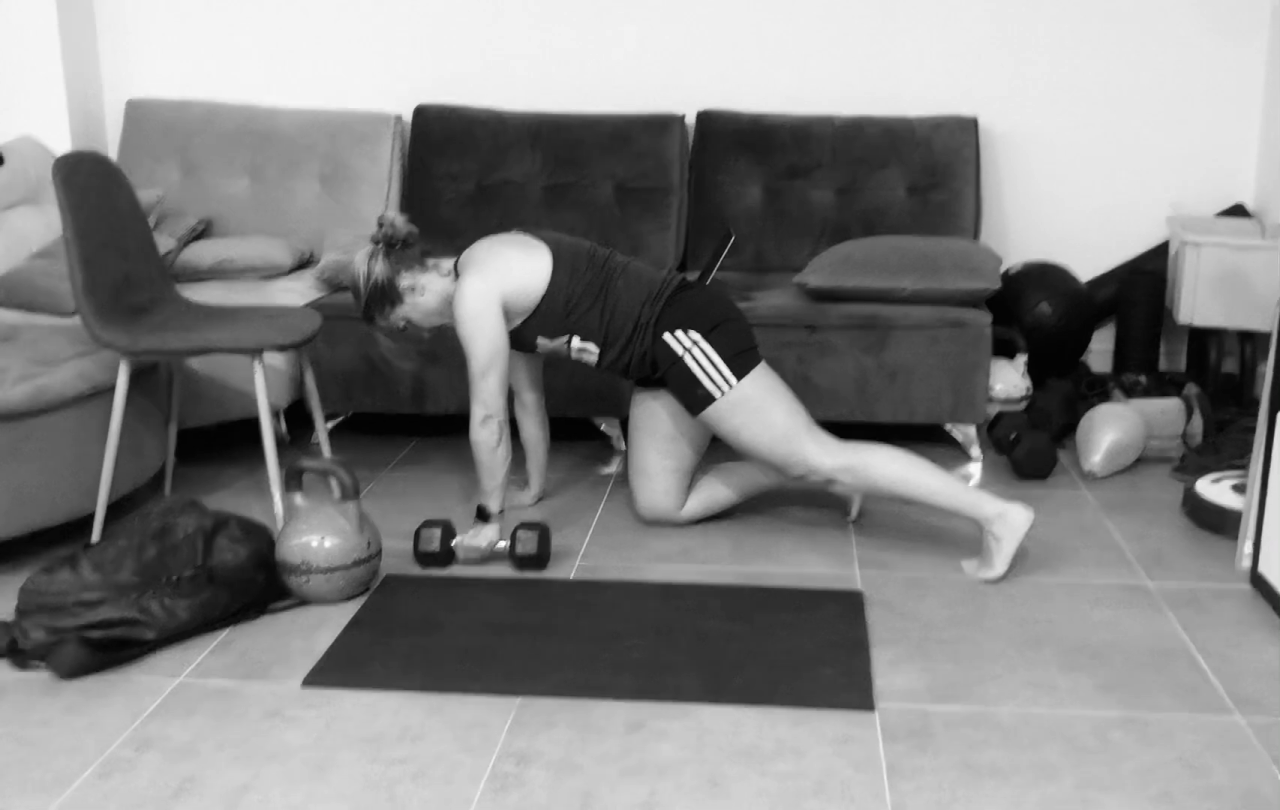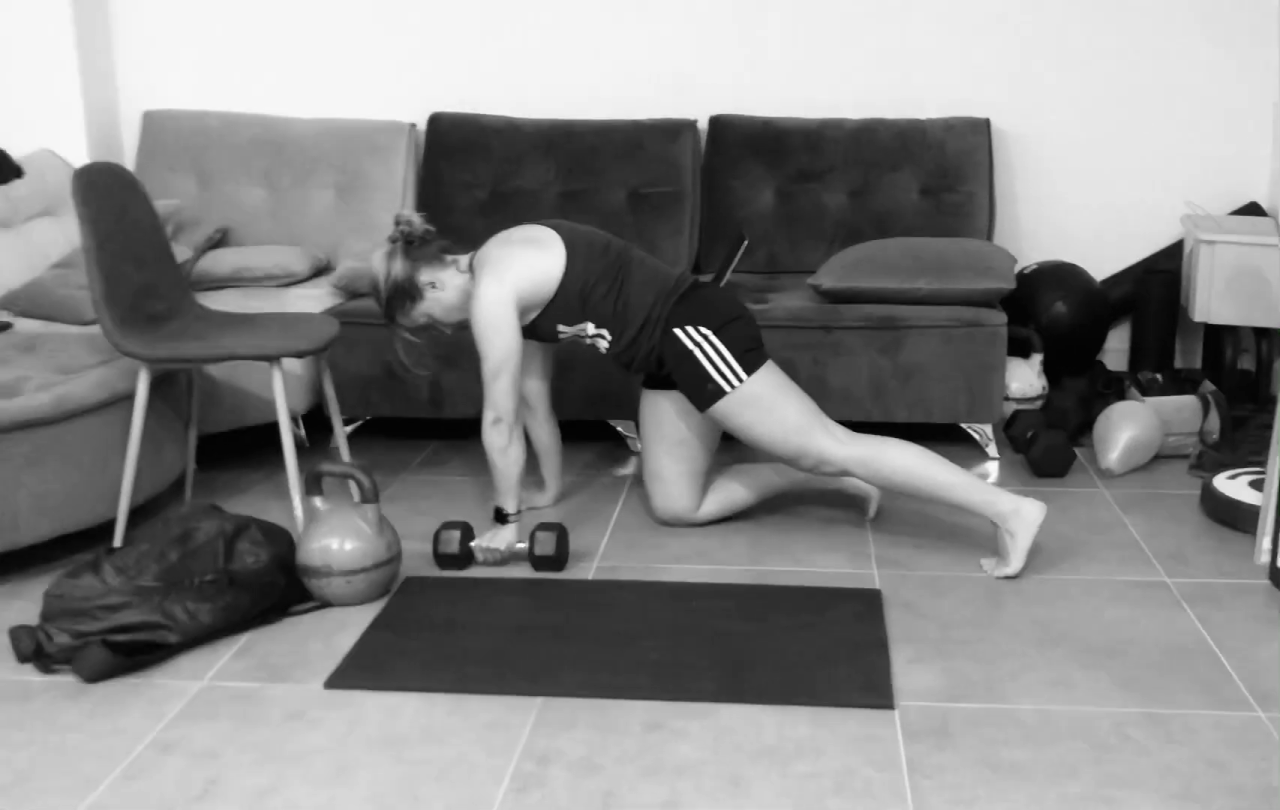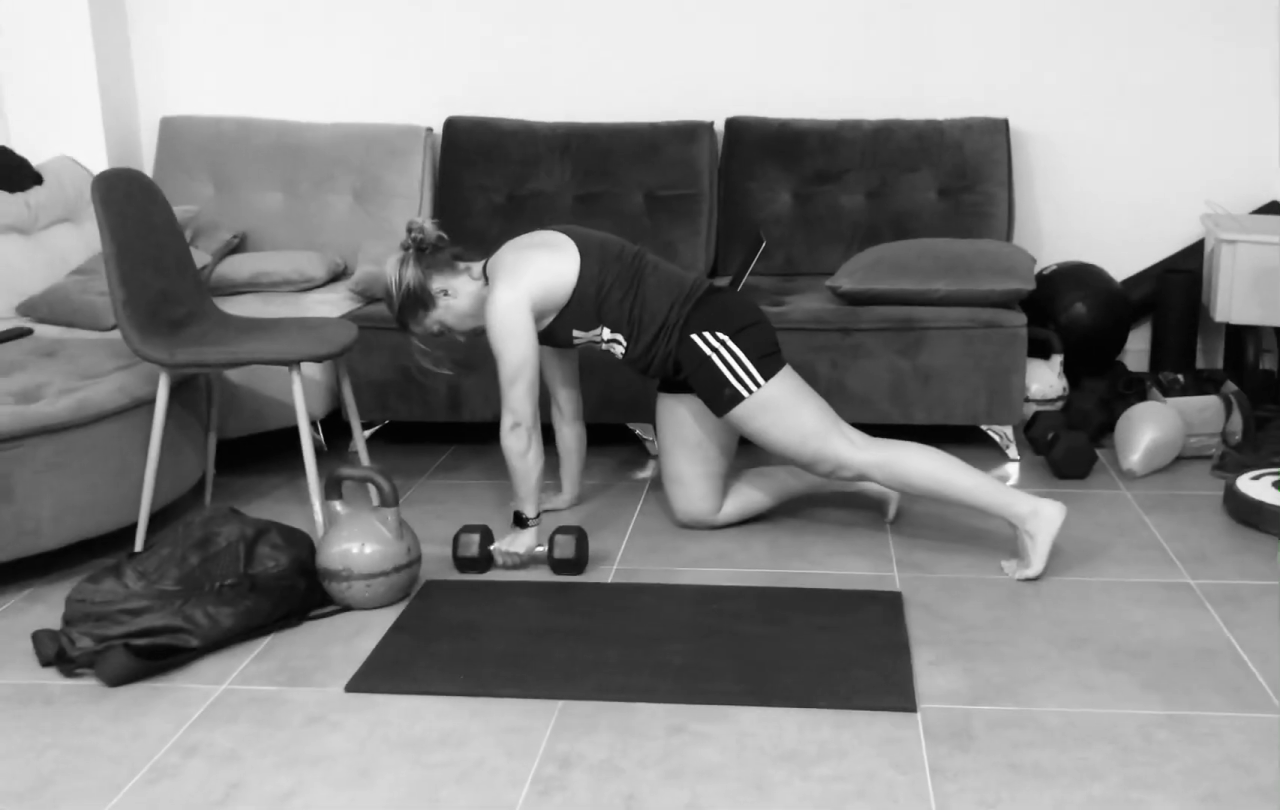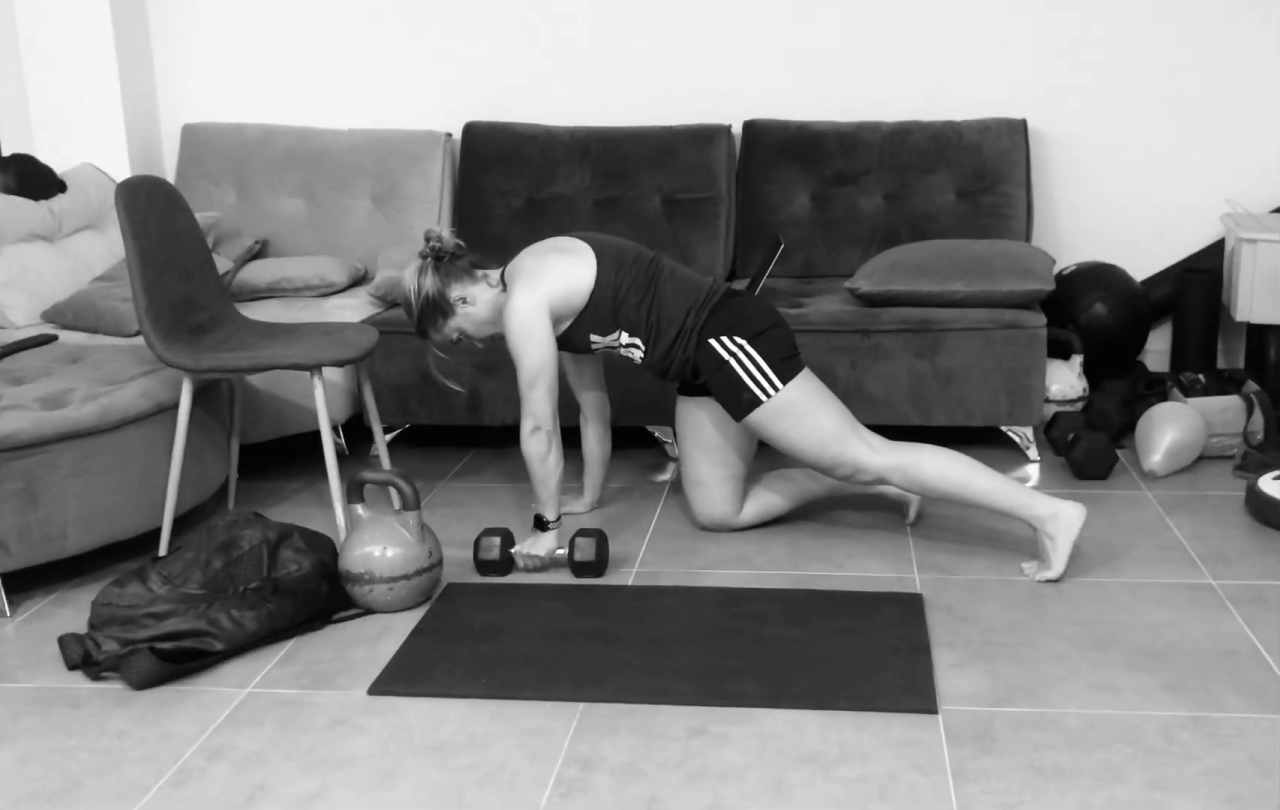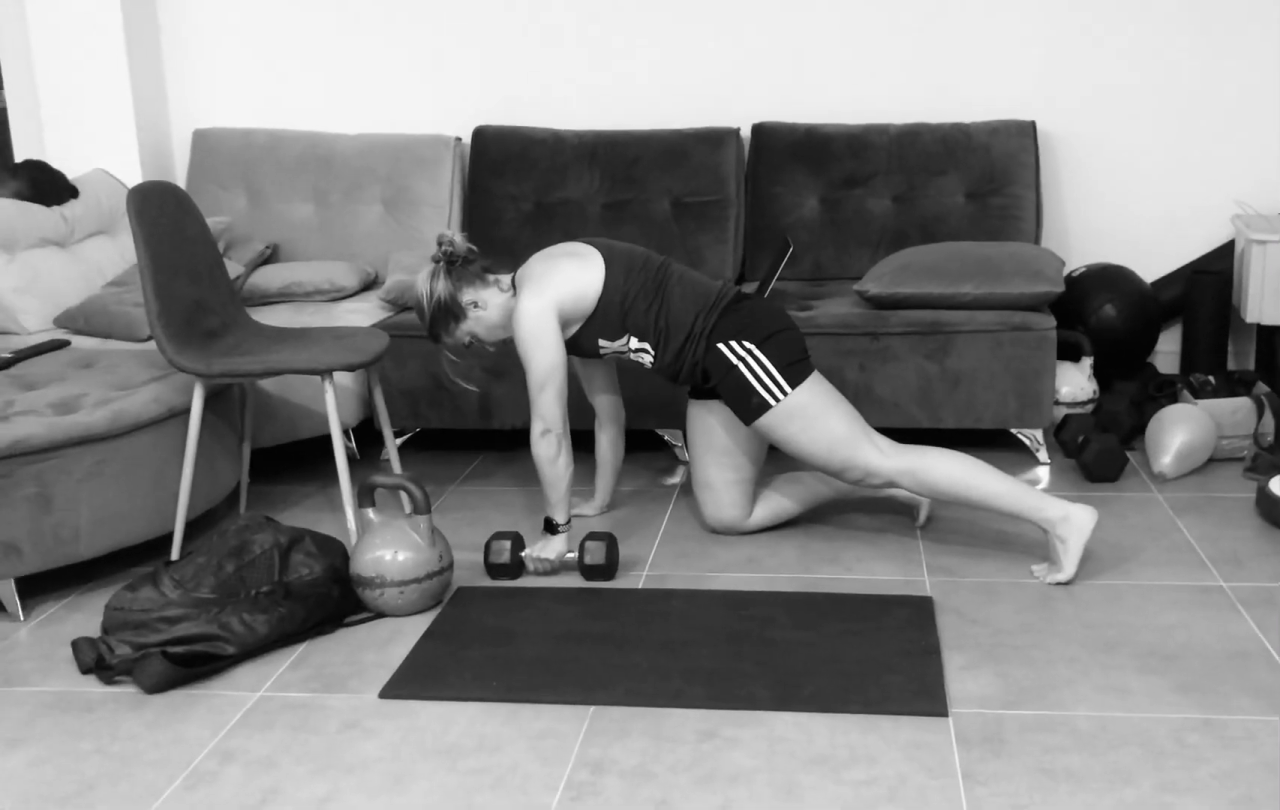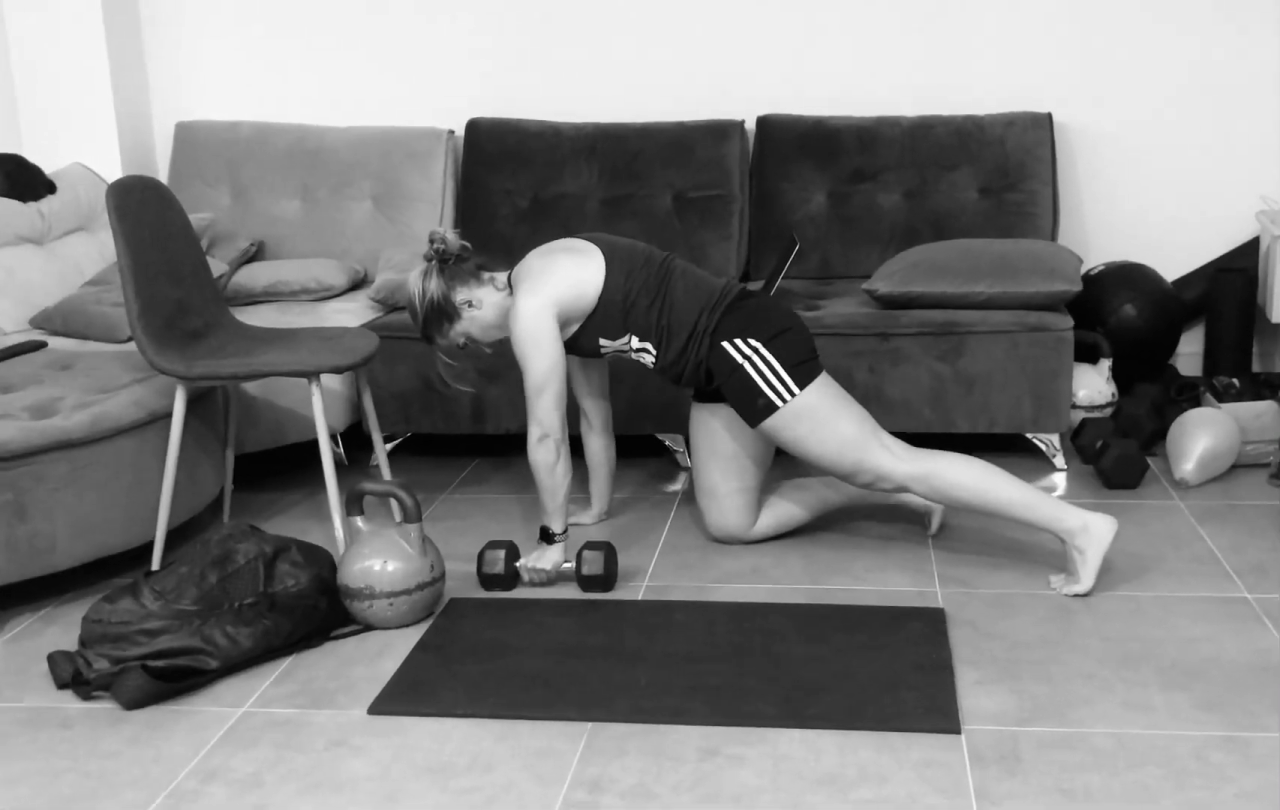
dt=0.3s
person 1, frame 1
left shoulder: (474, 292)
right shoulder: (492, 276)
left elbow: (487, 418)
right elbow: (525, 393)
left wrist: (488, 515)
right wrist: (534, 487)
left hip: (684, 331)
right hip: (661, 348)
left knee: (817, 453)
right knee: (659, 504)
left ankle: (995, 513)
right ankle: (797, 475)
person 1, frame 2
left shoulder: (489, 289)
right shoulder: (510, 272)
left elbow: (500, 418)
right elbow: (533, 392)
left wrist: (505, 518)
right wrist: (550, 488)
left hip: (693, 329)
right hip: (674, 346)
left knee: (827, 445)
right knee: (676, 505)
left ankle: (1008, 510)
right ankle: (826, 478)
person 1, frame 3
left shoulder: (505, 294)
right shoulder: (526, 280)
left elbow: (518, 424)
right elbow: (564, 397)
left wrist: (524, 521)
right wrist: (568, 492)
left hip: (710, 334)
right hip: (686, 352)
left knee: (844, 449)
right knee: (698, 509)
left ankle: (1028, 511)
right ankle: (848, 483)
person 1, frame 4
left shoulder: (522, 300)
right shoulder: (546, 284)
left elbow: (538, 427)
right elbow: (592, 398)
left wrist: (545, 525)
right wrist: (588, 496)
left hip: (729, 338)
right hip: (708, 354)
left knee: (864, 453)
right knee: (718, 512)
left ankle: (1049, 513)
right ankle: (870, 485)
person 1, frame 5
left shoulder: (531, 303)
right shoulder: (559, 289)
left elbow: (548, 431)
right elbow: (606, 402)
left wrist: (555, 527)
right wrist: (600, 499)
left hip: (739, 342)
right hip: (718, 356)
left knee: (875, 456)
right knee: (728, 515)
left ankle: (1059, 516)
right ankle: (880, 487)
person 1, frame 6
left shoulder: (529, 303)
right shoulder: (556, 289)
left elbow: (546, 434)
right elbow: (594, 405)
left wrist: (551, 536)
right wrist: (596, 508)
left hip: (746, 340)
right hip: (727, 356)
left knee: (884, 458)
right knee: (731, 523)
left ankle: (1077, 524)
right ankle: (890, 490)
